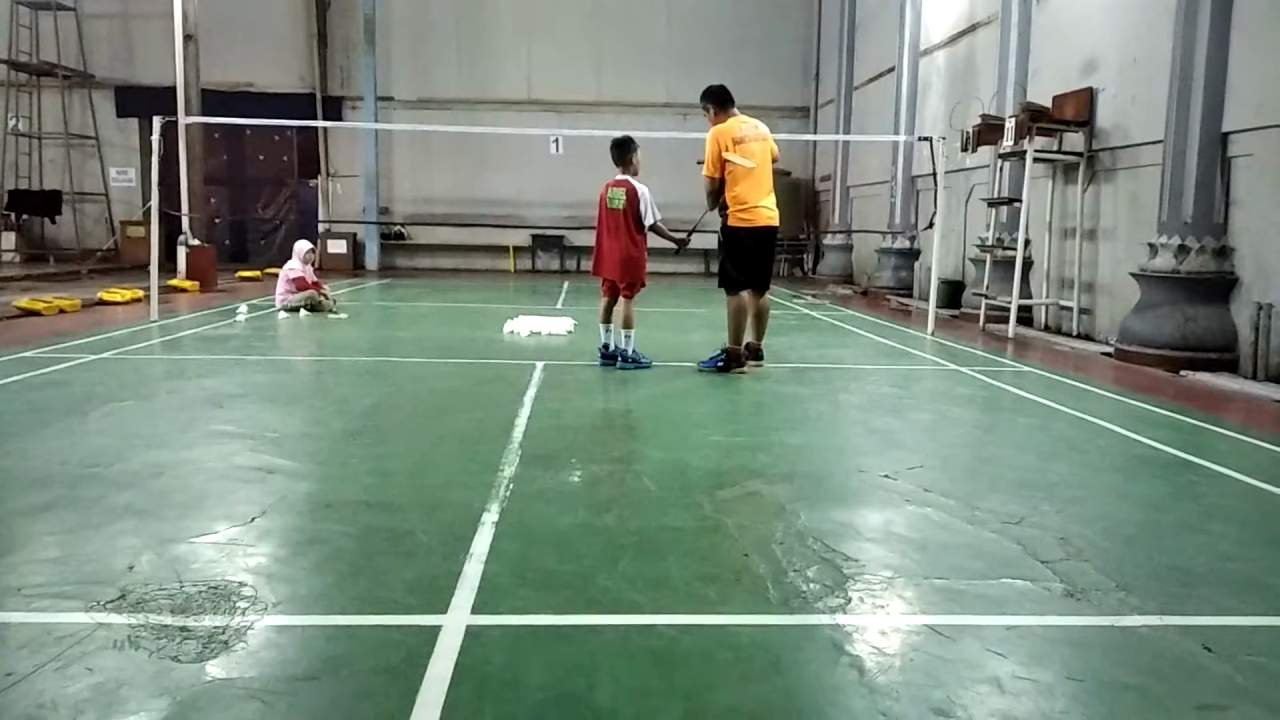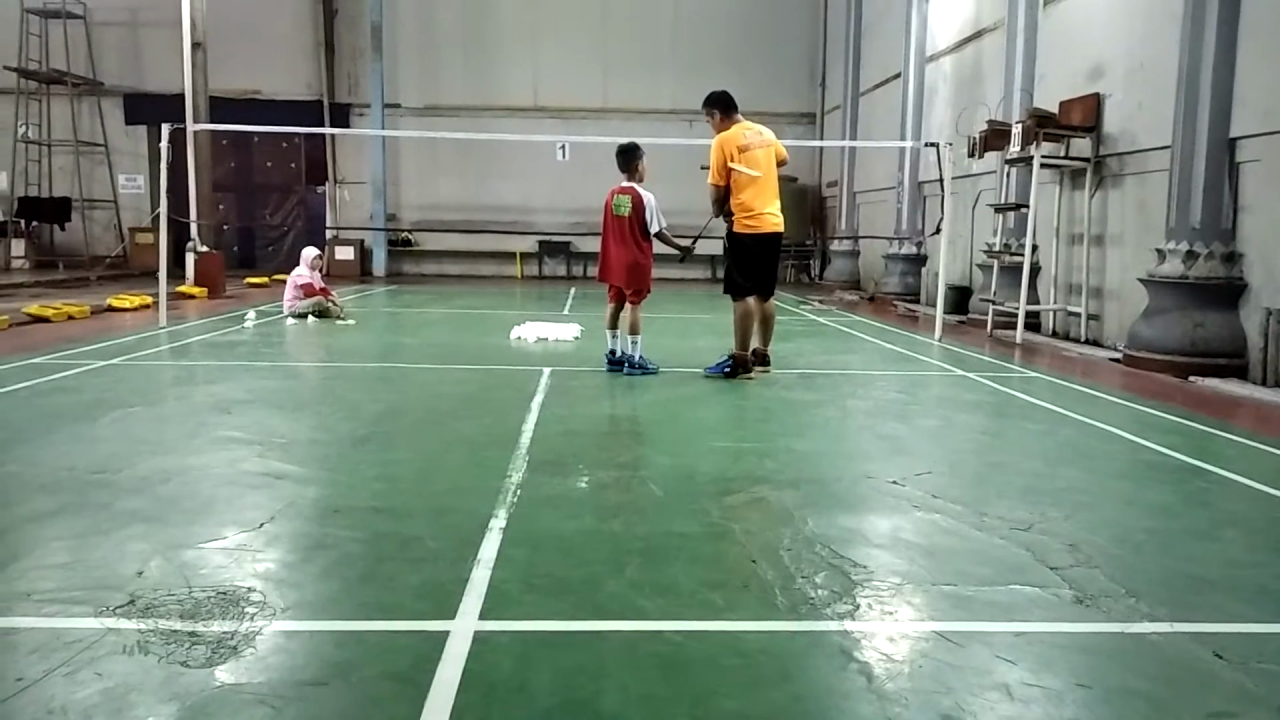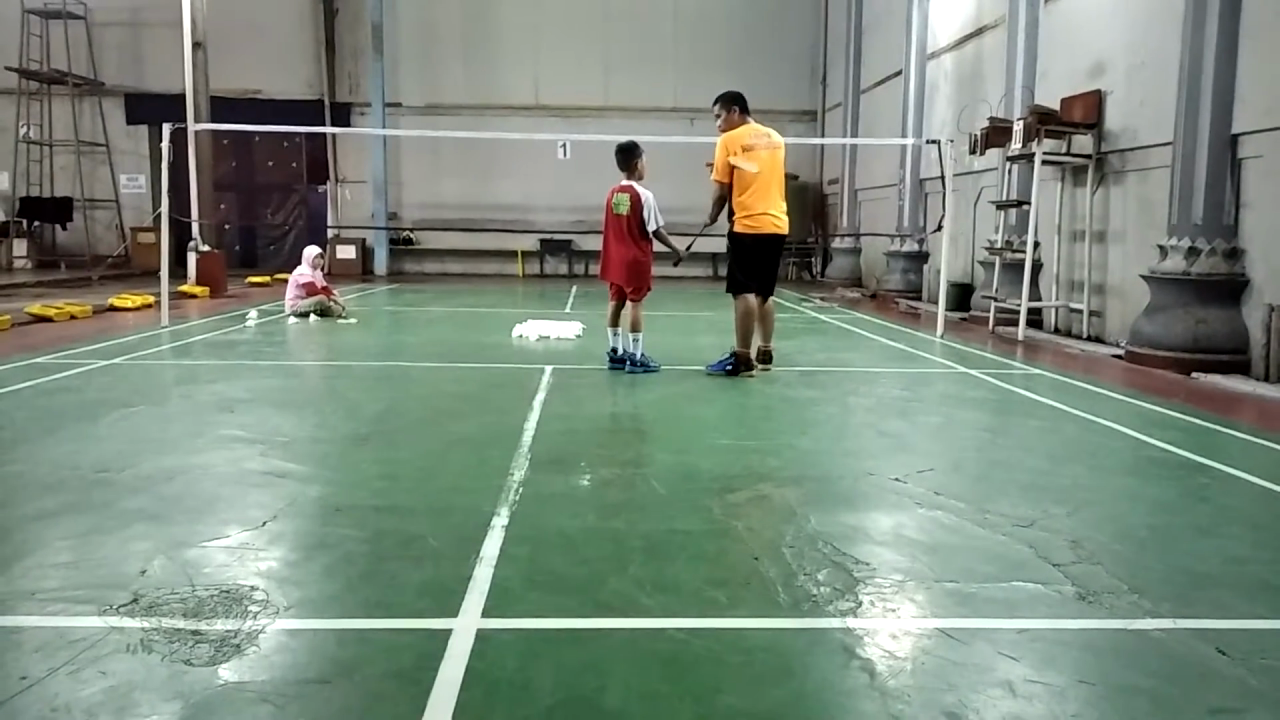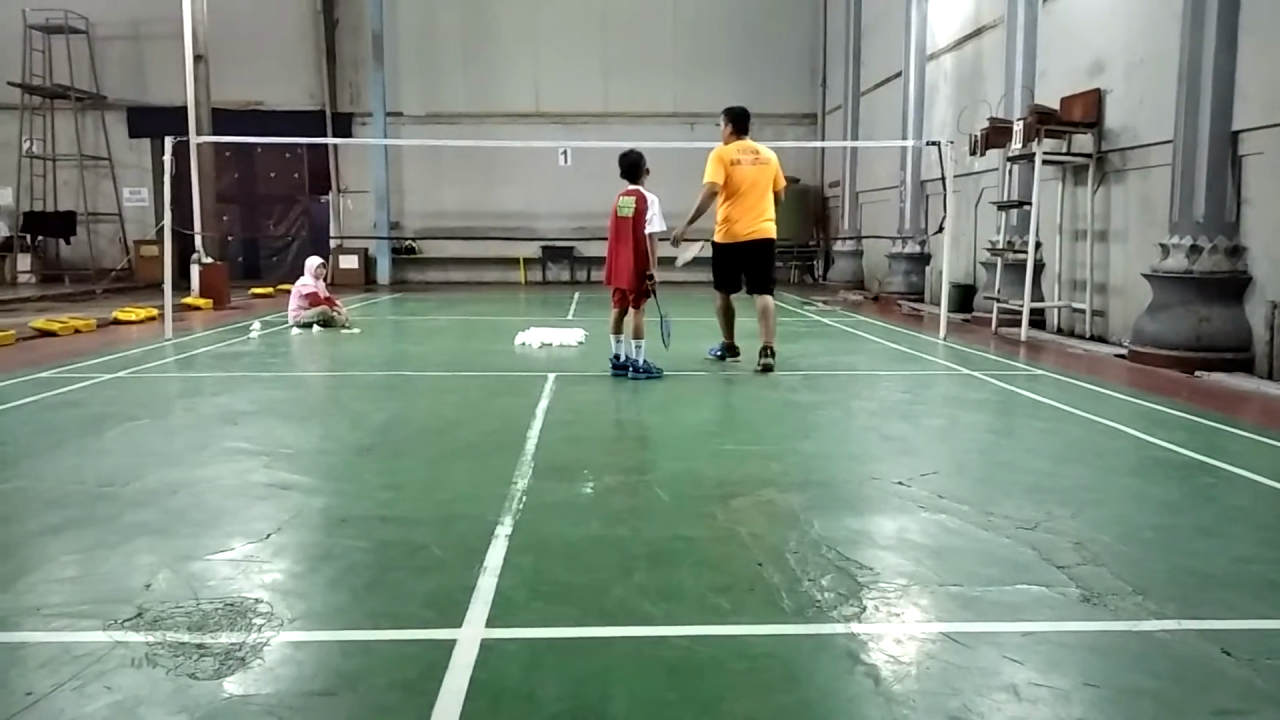
dt=0.7s
person 1, frame 1
left shoulder: (719, 133)
right shoulder: (760, 127)
left elbow: (712, 183)
right elbow: (774, 157)
left wrist: (713, 204)
left hip: (741, 220)
right hip: (768, 218)
left knee: (736, 288)
right knee: (759, 288)
left ankle: (734, 354)
right ankle: (755, 349)
person 1, frame 2
left shoulder: (724, 140)
right shoulder: (765, 133)
left elbow: (717, 191)
right elbow: (783, 159)
left wrist: (719, 211)
left hip: (746, 226)
right hip: (773, 224)
left knee: (743, 294)
right knee: (764, 294)
left ankle: (741, 360)
right ankle: (762, 355)
person 1, frame 3
left shoulder: (729, 140)
right shoulder: (776, 138)
left elbow: (721, 190)
left wrist: (713, 216)
left hip: (748, 226)
right hip: (777, 225)
left knee: (744, 292)
right knee: (764, 293)
left ankle: (742, 358)
right ankle: (765, 352)
person 1, frame 4
left shoulder: (721, 154)
right shoulder: (769, 155)
left elbow: (710, 192)
right elbow: (778, 197)
left wrist: (686, 226)
left hip: (729, 236)
right hip: (764, 234)
left knee: (724, 292)
right knee: (763, 293)
left ankle: (729, 346)
right ankle: (767, 350)
person 2, frame 1
left shoulder: (606, 188)
right shoulder: (639, 190)
left elbow: (606, 223)
right elbow: (652, 224)
right wrist: (675, 240)
left hip: (609, 254)
right hip: (630, 255)
left knee: (608, 298)
right knee: (627, 300)
left ankle: (608, 349)
right ankle: (627, 354)
person 2, frame 2
left shoulder: (612, 195)
right shoulder: (645, 197)
left elbow: (609, 230)
right elbow: (657, 232)
right wrist: (680, 247)
left hip: (615, 261)
right hip: (636, 262)
left knee: (614, 304)
right knee: (634, 306)
left ankle: (614, 354)
right ankle: (634, 359)
person 2, frame 3
left shoulder: (613, 193)
right shoulder: (643, 195)
left elbow: (613, 228)
right elbow: (655, 231)
right wrist: (676, 250)
left hip: (616, 259)
right hip: (636, 259)
left knee: (616, 302)
right knee: (635, 304)
left ankle: (616, 353)
right ankle: (635, 357)
person 2, frame 4
left shoulder: (619, 199)
right shoulder: (649, 200)
left elbow: (616, 232)
right elbow: (650, 236)
right wrist: (652, 269)
left hip: (618, 266)
right hip: (637, 267)
left knee: (618, 310)
right knee: (636, 311)
left ankle: (619, 360)
right ankle: (638, 364)
